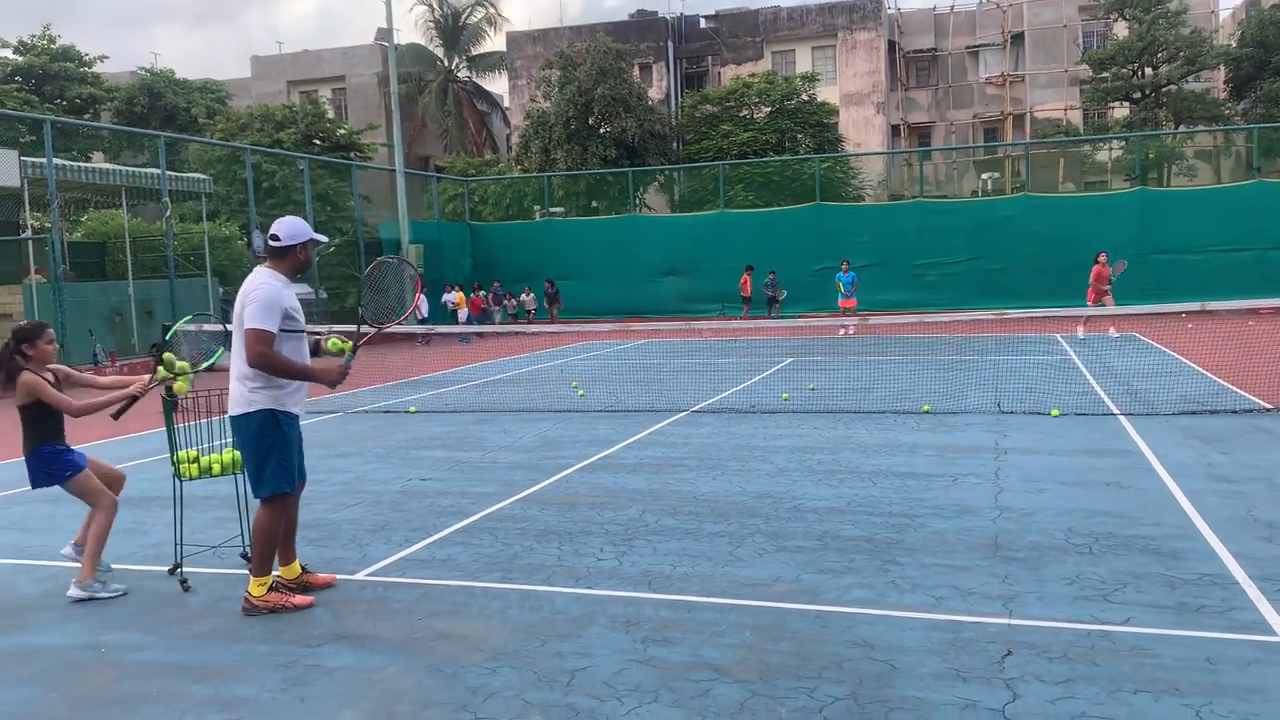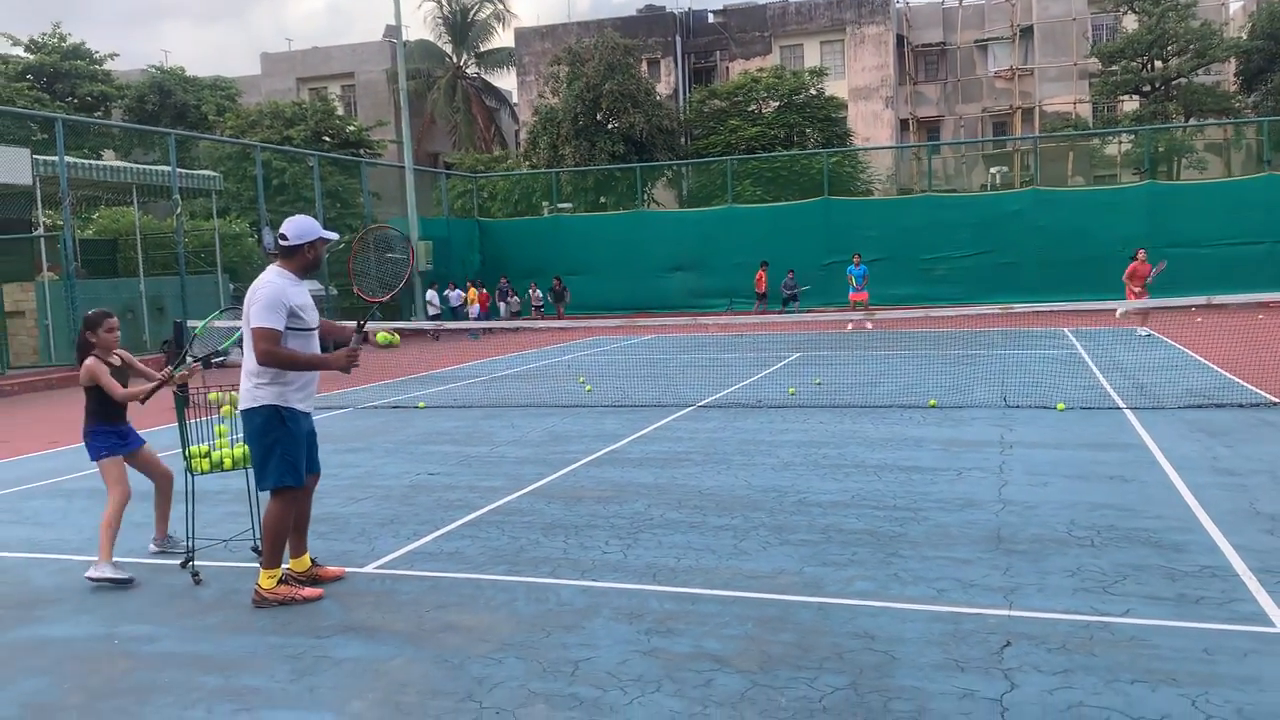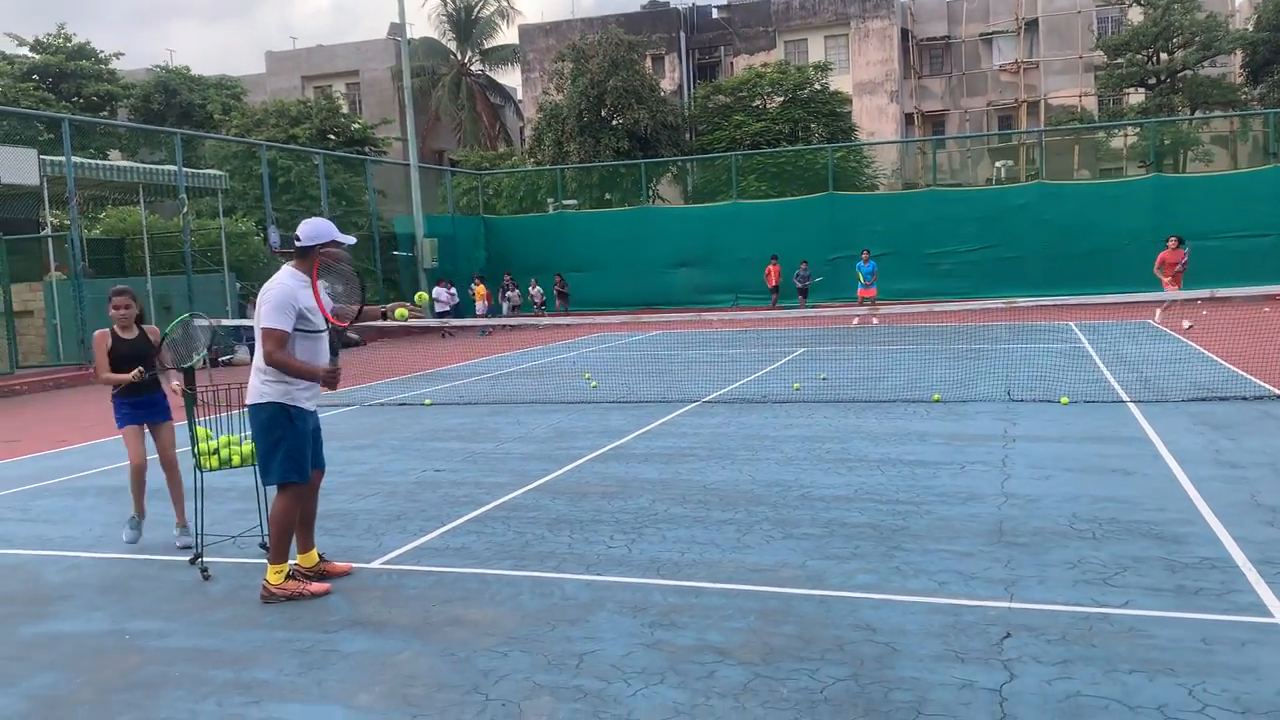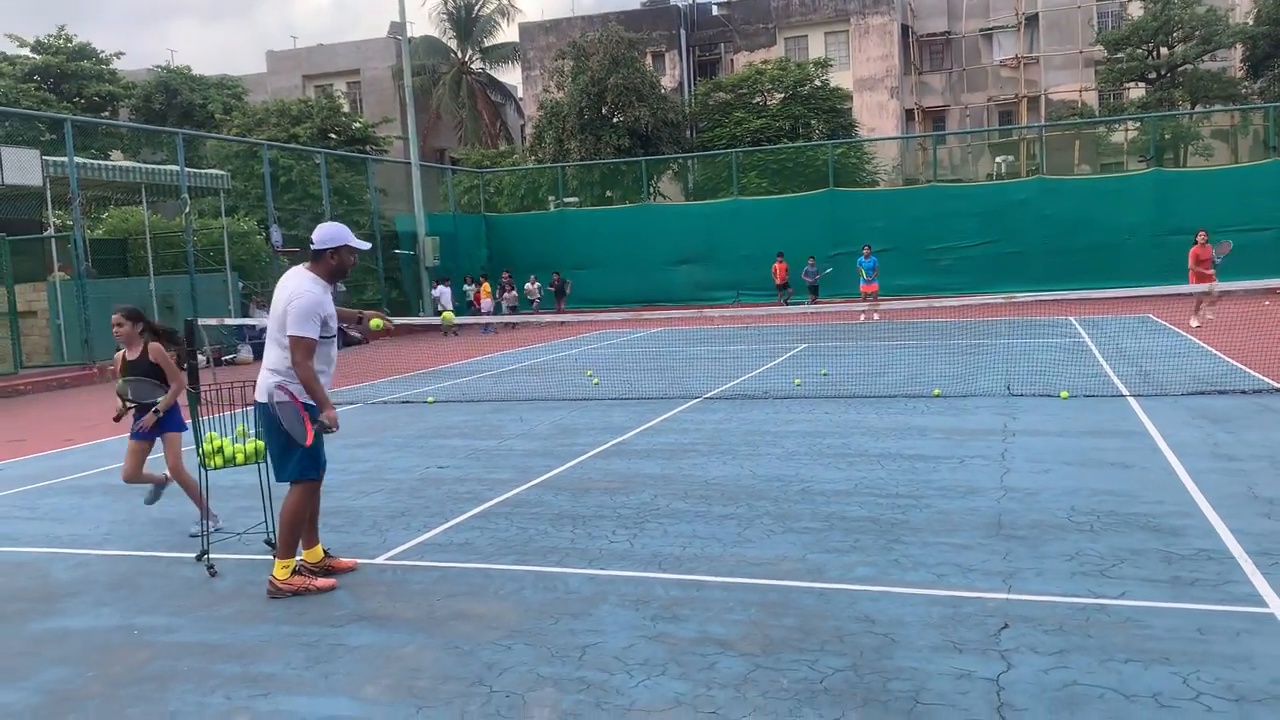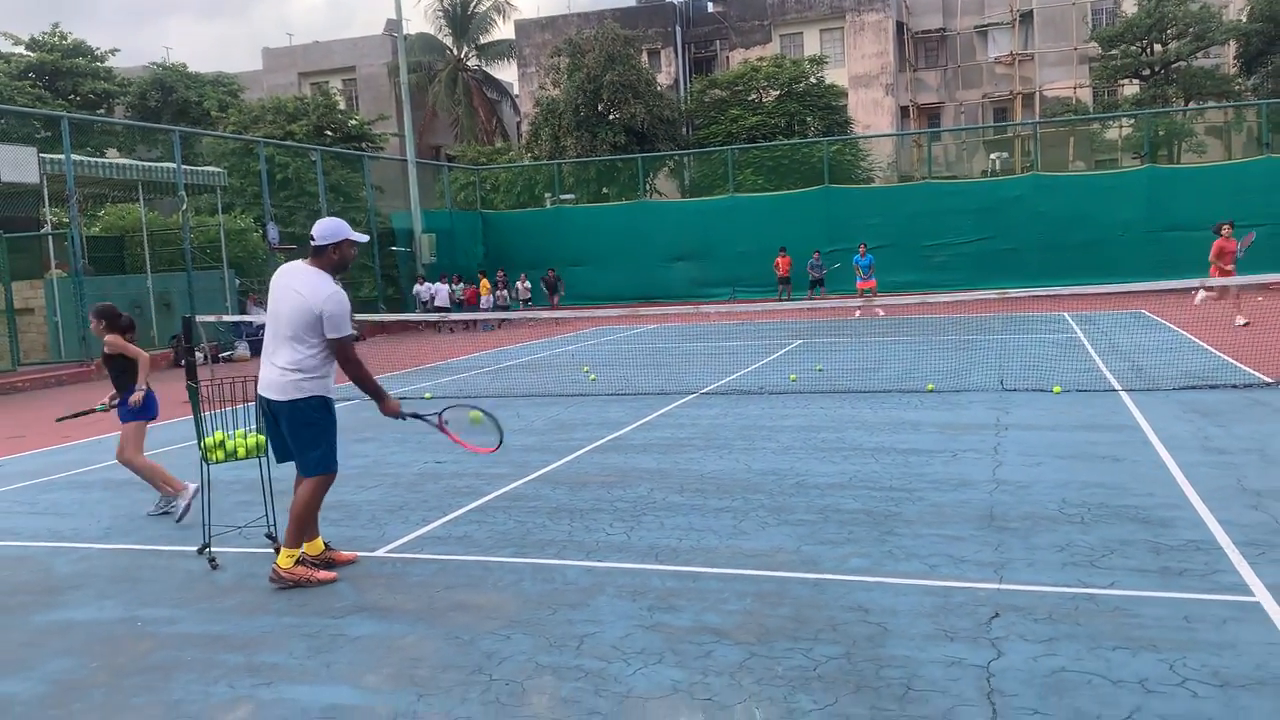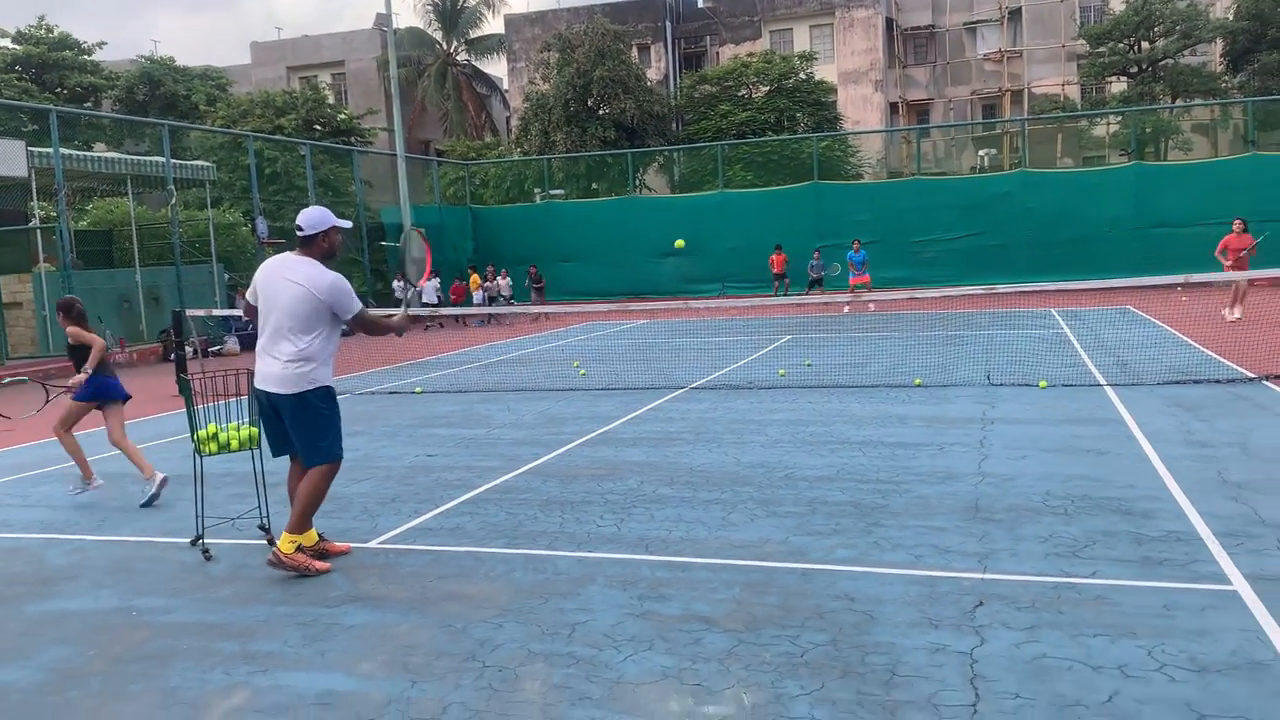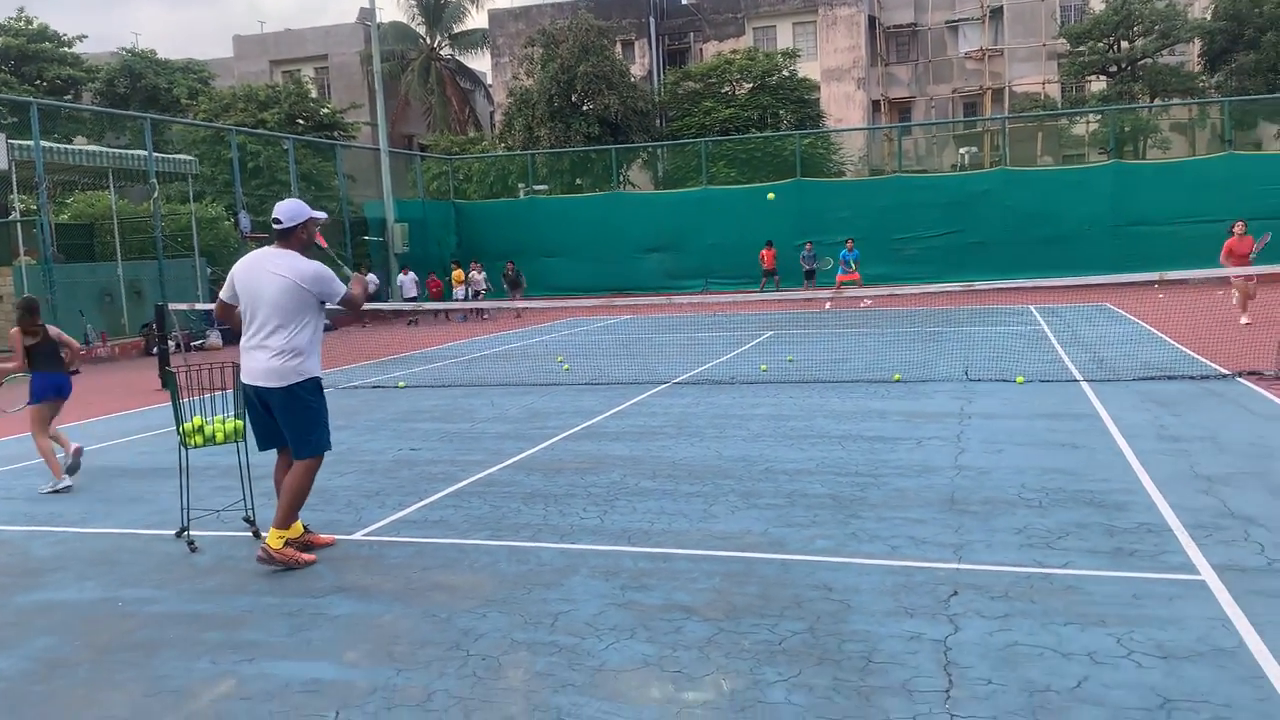
dt=0.2s
person 1, frame 1
left shoulder: (275, 285)
right shoulder: (266, 290)
right elbow: (258, 355)
left wrist: (320, 345)
right wrist: (318, 373)
left hip: (278, 409)
right hip: (263, 411)
left knee: (292, 488)
right knee: (276, 497)
left ankle: (290, 573)
right ankle: (259, 591)
person 1, frame 2
left shoulder: (295, 286)
right shoulder: (272, 289)
left elbow: (317, 327)
right elbow: (266, 353)
right wrist: (328, 361)
left hip: (295, 405)
right hip: (270, 407)
left knee: (304, 481)
right knee: (283, 491)
left ankle: (299, 564)
right ankle: (267, 582)
person 1, frame 3
left shoulder: (305, 283)
right shoulder: (283, 290)
left elbow: (339, 314)
right elbow: (273, 353)
left wrist: (386, 312)
right wrist: (314, 373)
left hip: (298, 400)
right hip: (278, 402)
left knee: (312, 477)
right knee: (292, 485)
left ankle: (309, 560)
right ankle: (277, 578)
person 1, frame 4
left shoulder: (299, 275)
right shoulder: (309, 297)
right elbow: (301, 363)
left wrist: (359, 315)
right wrist: (325, 407)
right hip: (292, 400)
left knee: (311, 478)
right knee: (303, 482)
left ankle: (314, 554)
right ankle: (283, 573)
person 1, frame 5
left shoulder: (285, 272)
right shoulder: (332, 296)
right elbow: (349, 362)
right wrist: (383, 398)
left hip: (272, 388)
right hip: (303, 394)
left knee: (308, 470)
right knee: (319, 474)
left ankle: (312, 547)
right ankle: (287, 562)
person 1, frame 6
left shoulder: (268, 266)
right shoulder: (330, 283)
left elbow: (251, 310)
right elbow: (366, 325)
right wrist: (396, 325)
left hip: (267, 382)
right hip: (305, 386)
left knee: (302, 460)
right knee: (325, 464)
left ankle: (309, 538)
right ankle: (288, 546)
person 1, frame 7
left shoulder: (244, 264)
right shoulder: (312, 272)
left elbow: (222, 314)
right elbow: (354, 303)
right wrist: (359, 284)
left hip: (254, 377)
right hip: (293, 379)
left knee: (289, 454)
right knee: (309, 457)
left ankle: (294, 530)
right ankle: (276, 543)
person 2, frame 1
left shoulder: (55, 372)
right shoulder: (28, 379)
left elbow: (99, 381)
right elbow: (74, 409)
left wrist: (141, 380)
right wrist: (123, 395)
left hip: (57, 451)
right hip: (48, 455)
left knee: (116, 479)
right knee: (107, 503)
left ankle: (80, 546)
right ankle: (85, 582)
person 2, frame 2
left shoulder: (123, 357)
right shoulder: (92, 365)
left elbow: (157, 378)
right elbow: (122, 396)
left wrist: (171, 377)
right wrist: (156, 382)
left hip: (124, 430)
right hip: (101, 434)
left knee: (165, 476)
right knee: (120, 493)
left ankle: (161, 538)
right ankle: (103, 564)
person 2, frame 3
left shoulder: (152, 332)
right shoulder: (101, 338)
right elbow: (104, 376)
left wrist: (172, 382)
right wrist: (128, 377)
left hip: (155, 400)
right hip: (126, 405)
left knee: (170, 462)
right knee: (138, 462)
left ankle: (182, 525)
right ankle: (137, 515)
person 2, frame 4
left shoulder: (155, 349)
right shoulder: (120, 357)
left elbow: (178, 383)
left wrist: (157, 411)
right wrist: (124, 405)
left hip: (165, 414)
right hip: (143, 418)
left knee: (175, 468)
right knee: (129, 474)
left ankle: (207, 515)
right ankle: (159, 480)
person 2, frame 5
left shoulder: (111, 340)
right shoulder: (118, 342)
left elbow: (144, 357)
left wrist: (139, 390)
right wrist: (112, 396)
left hip: (136, 401)
right hip: (138, 401)
left knee: (128, 456)
right knee: (127, 456)
left ankle: (183, 489)
right ankle: (169, 495)
person 2, frame 6
left shoulder: (72, 331)
right shoulder: (84, 332)
left elbow: (98, 343)
left wrist: (85, 372)
right wrist: (82, 376)
left hip: (93, 385)
right hip: (111, 383)
left knee: (60, 428)
right knee: (118, 438)
left ankle: (89, 478)
right ankle: (153, 476)
person 2, frame 7
left shoulder: (16, 333)
right shoulder: (51, 329)
left elbow: (20, 365)
right elbow: (76, 347)
right wrist: (69, 365)
left hip: (41, 382)
right hip: (63, 380)
left knee: (39, 433)
right knee: (46, 427)
left ankle: (59, 478)
right ankle: (70, 447)
